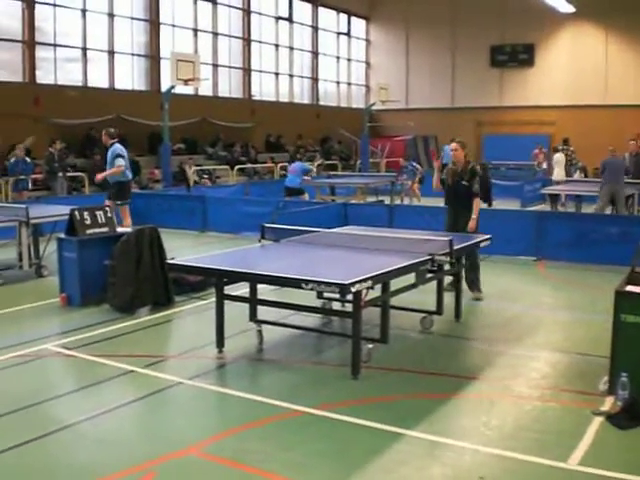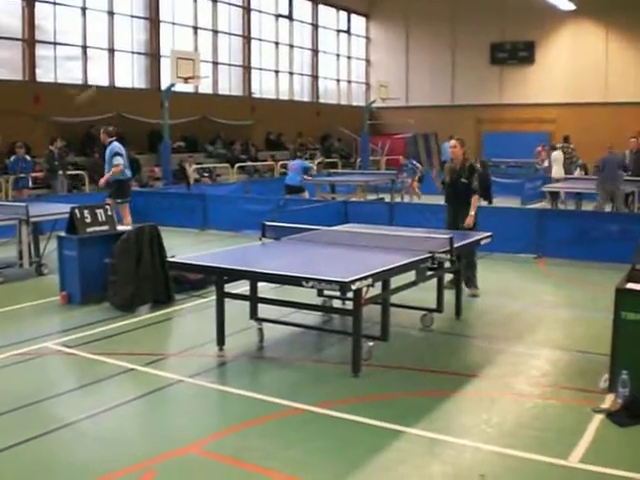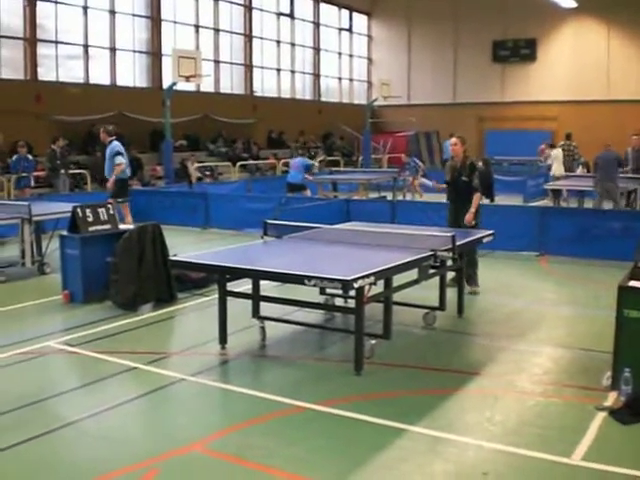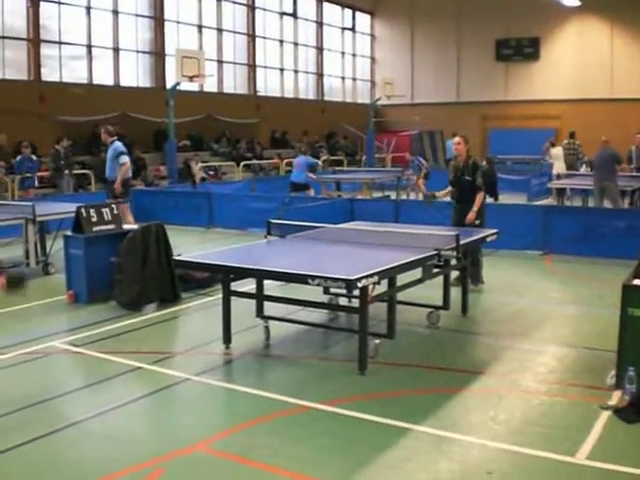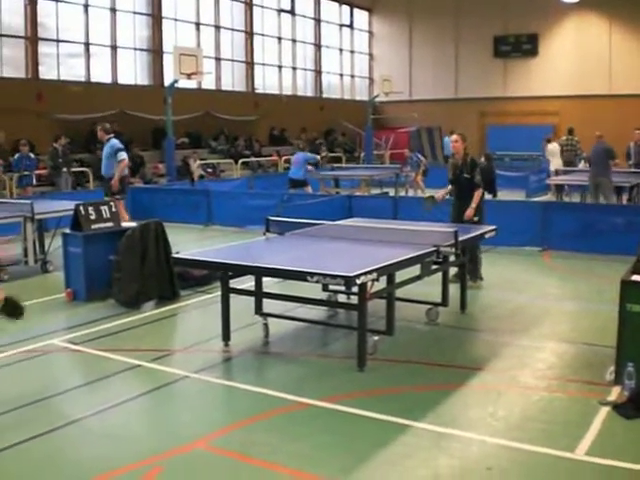
dt=0.1s
person 1, frame 1
left shoulder: (472, 170)
right shoulder: (449, 170)
left elbow: (476, 196)
right elbow: (437, 188)
left wrist: (474, 218)
right wrist: (437, 170)
left hip: (467, 215)
right hip: (452, 213)
left knee: (470, 252)
left ankle: (475, 288)
person 1, frame 2
left shoulder: (470, 168)
right shoulder: (448, 167)
left elbow: (475, 194)
right elbow: (445, 188)
left wrist: (472, 214)
left hip: (466, 212)
right hip: (451, 210)
left knee: (467, 249)
left ankle: (472, 285)
person 1, frame 3
left shoulder: (471, 165)
right shoulder: (449, 165)
left elbow: (477, 191)
left wrist: (471, 212)
left hip: (468, 209)
right hip: (454, 208)
left knee: (469, 247)
left ankle: (473, 282)
person 1, frame 4
left shoulder: (474, 165)
right shoulder: (453, 165)
left elbow: (480, 191)
left wrist: (474, 211)
right wrist: (443, 193)
left hip: (473, 209)
right hip: (458, 207)
left knee: (473, 246)
left ankle: (476, 280)
person 1, frame 5
left shoulder: (472, 162)
right shoulder: (452, 163)
left elbow: (479, 188)
left wrist: (472, 207)
right wrist: (443, 193)
left hip: (472, 206)
right hip: (458, 204)
left knee: (472, 243)
left ankle: (475, 277)
